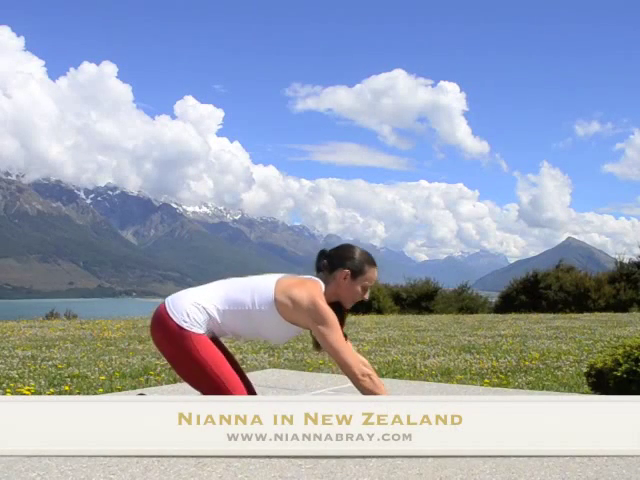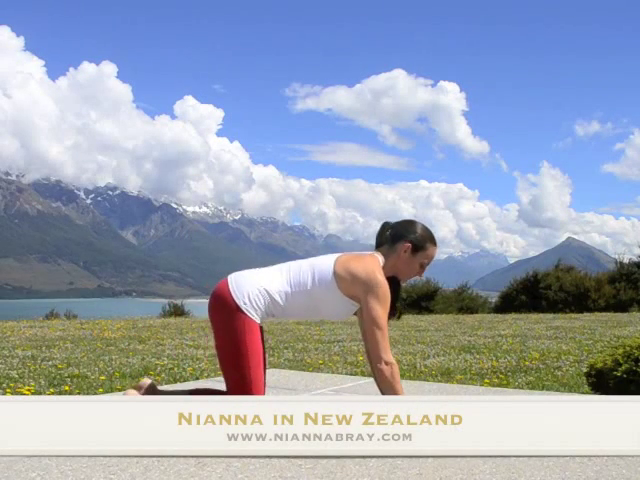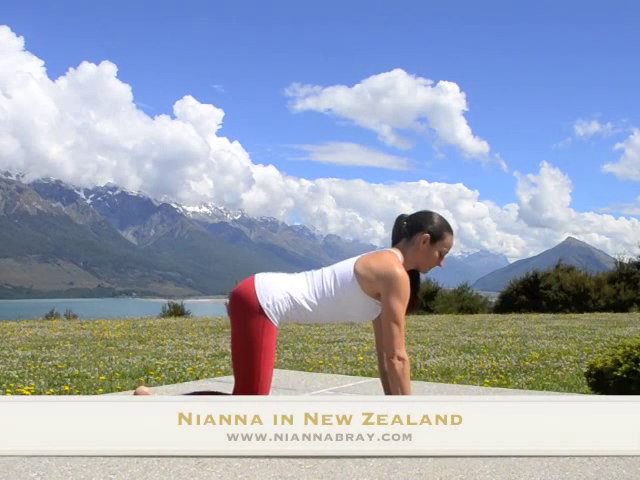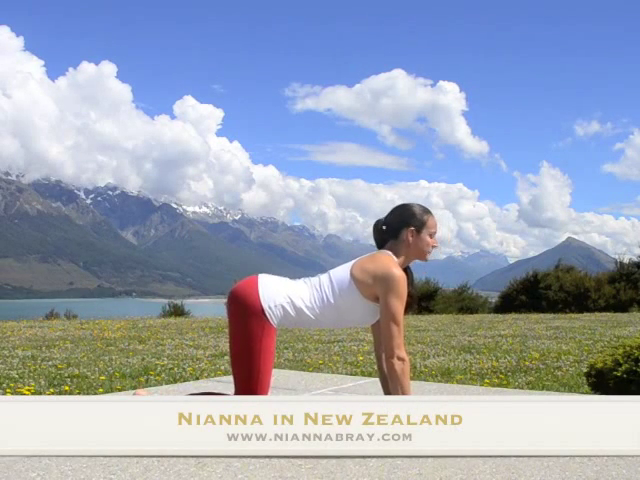
dt=0.7s
person 1, frame 1
left shoulder: (312, 293)
right shoulder: (314, 302)
left elbow: (357, 360)
right elbow: (360, 374)
left hip: (188, 319)
right hip: (179, 321)
person 1, frame 2
left shoulder: (363, 271)
right shoulder: (373, 277)
left elbow: (375, 356)
right elbow: (383, 362)
left hip: (237, 298)
right hip: (239, 301)
left ankle: (152, 393)
person 1, frame 3
left shoulder: (382, 268)
right shoulder: (394, 272)
left elbow: (385, 354)
right elbow: (397, 357)
left hip: (258, 296)
right hip: (260, 300)
person 1, frame 4
left shoulder: (382, 266)
right shoulder: (391, 273)
left elbow: (384, 353)
right elbow: (395, 356)
left hip: (258, 296)
right hip: (258, 300)
